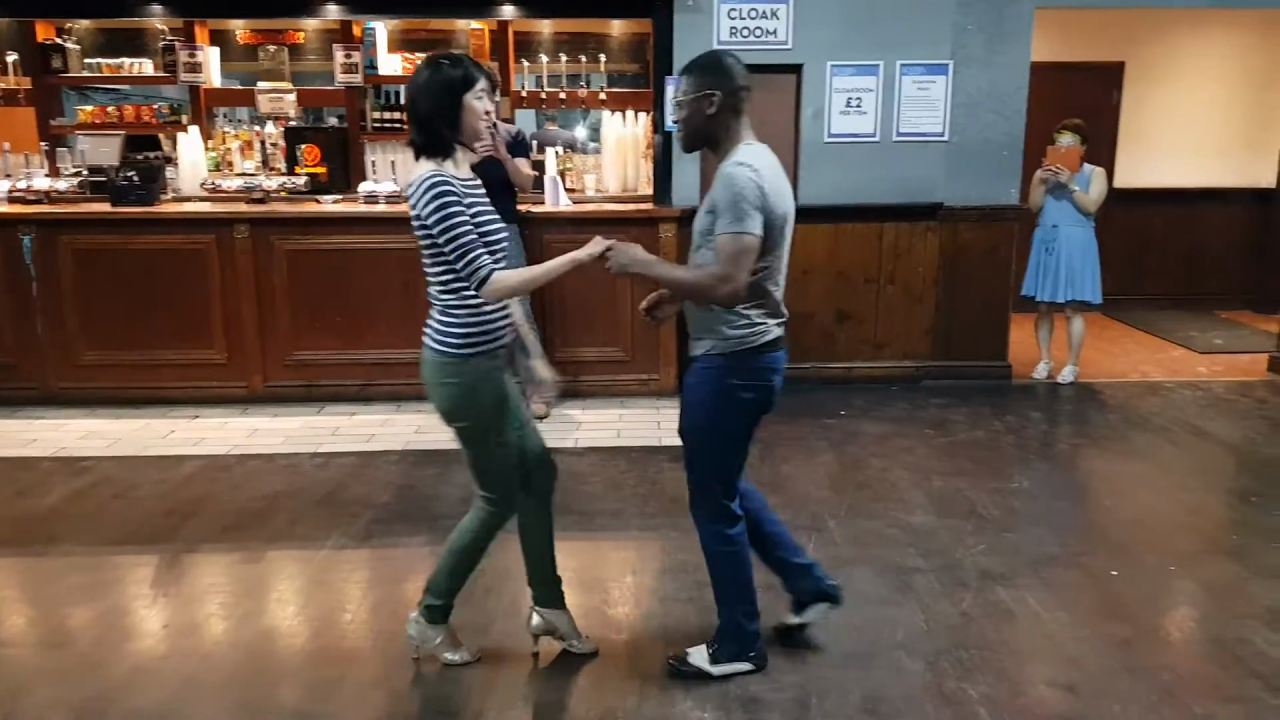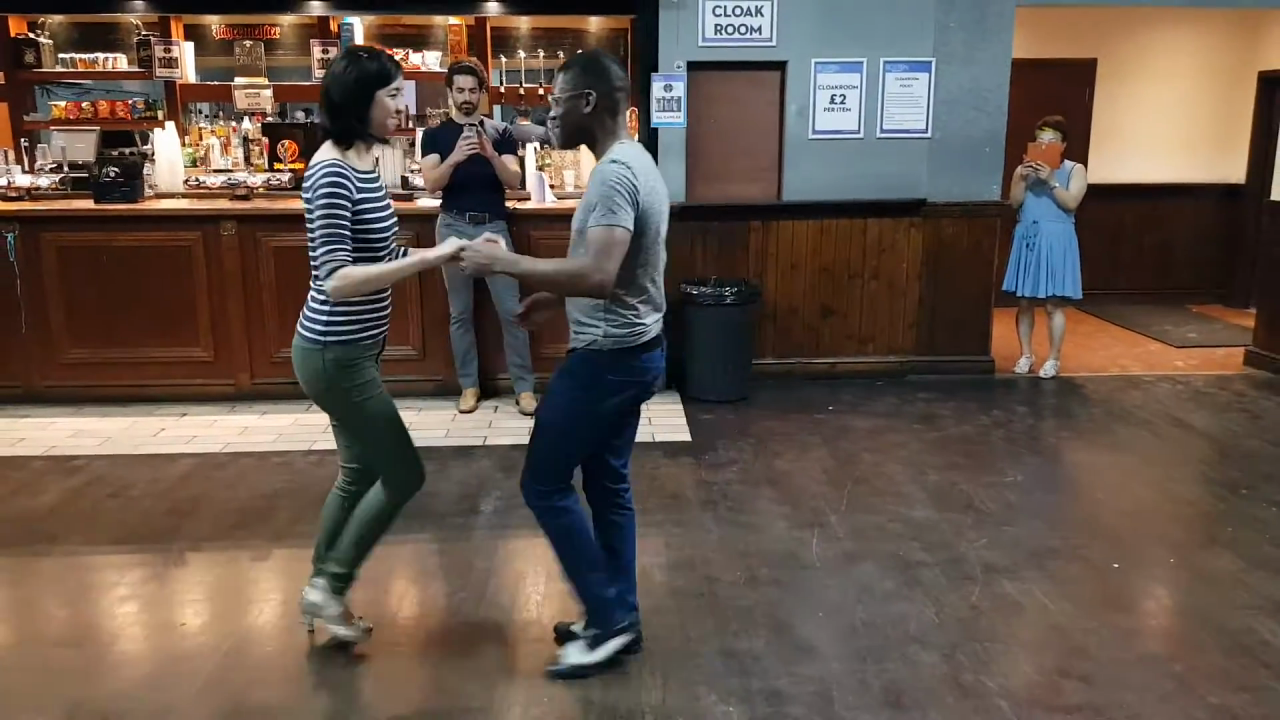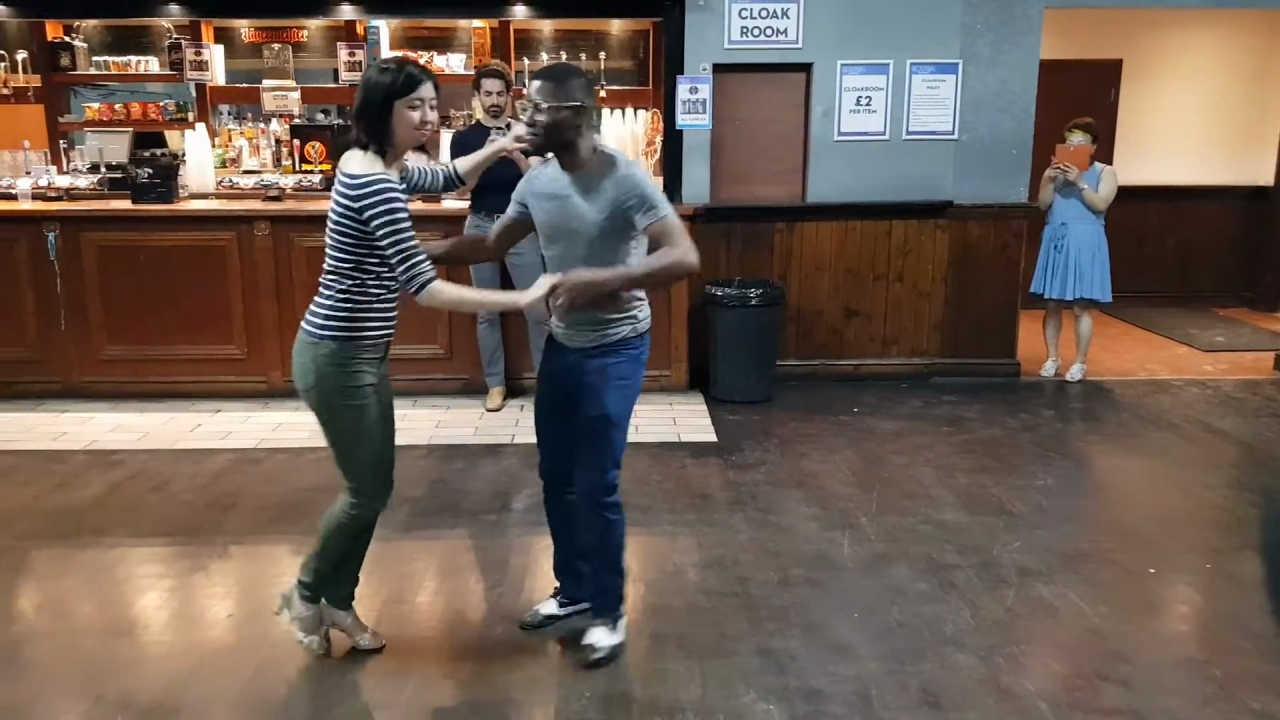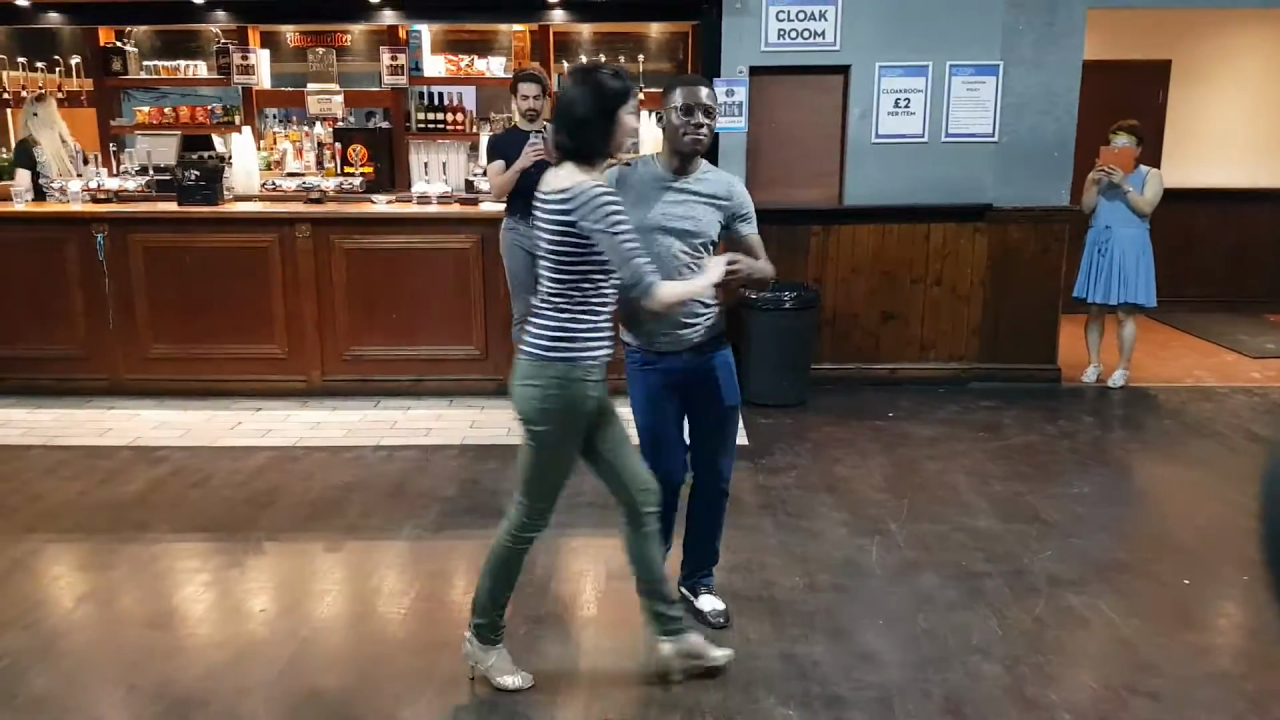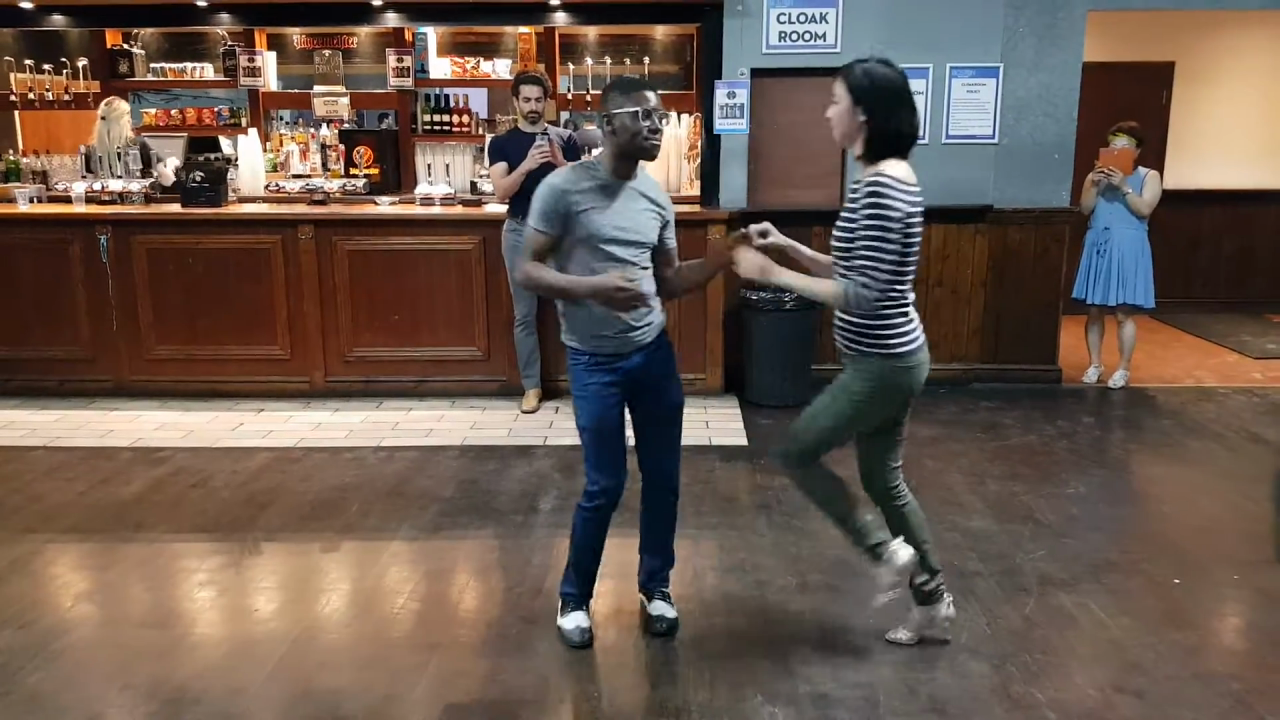
dt=0.7s
person 1, frame 1
left shoulder: (463, 175)
right shoulder: (437, 185)
right elbow: (487, 284)
right wrist: (579, 257)
left hip: (483, 358)
right hip: (464, 364)
left knee: (536, 473)
right knee: (499, 496)
left ankle: (548, 606)
right ankle: (429, 619)
person 1, frame 2
left shoulder: (364, 168)
right shoulder: (332, 172)
left elbow: (385, 256)
right elbow: (336, 280)
left wrist: (459, 250)
right wrist: (426, 258)
left hip: (351, 348)
right hip: (335, 352)
left knee: (361, 473)
right knee: (403, 474)
left ankle: (326, 591)
right ankle: (330, 585)
person 1, frame 3
left shoulder: (384, 171)
right shoulder: (371, 181)
left elbow: (448, 178)
right elbow: (423, 288)
left wrist: (497, 148)
right wrist: (517, 301)
left hip: (363, 354)
right hip: (334, 355)
left knee: (377, 489)
right knee: (364, 492)
left ankle: (337, 603)
right ankle: (305, 594)
person 1, frame 4
left shoulder: (560, 182)
right shoulder: (592, 194)
right elbow: (649, 293)
right wrist: (710, 278)
left hip: (575, 374)
right hip: (561, 376)
left knee: (641, 498)
right knee: (532, 515)
left ankle: (674, 636)
right ankle: (484, 639)
person 1, frame 5
left shoulder: (879, 187)
right shoulder: (885, 178)
left elbow: (869, 293)
left wrist: (774, 272)
right wrist: (786, 244)
left hip: (879, 364)
right hip: (898, 357)
left knee: (795, 454)
right knee: (884, 479)
left ankle: (885, 552)
right ankle: (931, 601)
person 2, frame 1
left shoulder: (740, 175)
right shoulder: (755, 164)
left elbow: (727, 284)
left wrist: (647, 265)
right wrist: (677, 292)
left hip: (731, 362)
right hip: (748, 356)
left knee: (712, 503)
right knee: (724, 489)
left ankle: (738, 644)
right ankle: (810, 584)
person 2, frame 2
left shoulder: (615, 174)
right shoulder: (634, 164)
left elbow: (596, 276)
left wrist: (505, 263)
right wrist: (554, 296)
left hip: (607, 359)
right hip: (631, 353)
left knee: (545, 483)
right knee: (607, 485)
left ankle: (605, 621)
right ankle: (614, 618)
person 2, frame 3
left shoulder: (626, 179)
right shoulder: (536, 180)
left elbow: (685, 257)
right elbow: (493, 243)
left wrist: (605, 278)
right wrist: (424, 251)
left hip: (613, 351)
right hip: (559, 349)
left knee: (596, 484)
right knee: (555, 478)
left ankle: (607, 612)
right ankle: (573, 590)
person 2, frame 4
left shoulder: (726, 189)
right shoulder: (625, 181)
left elbow: (761, 266)
left wrist: (738, 268)
left hip: (710, 349)
right hip: (651, 354)
left knee: (715, 474)
right knee: (666, 471)
left ankle: (698, 580)
person 2, frame 5
left shoulder: (656, 196)
right shoulder: (563, 187)
left elbow: (670, 283)
right elbow: (527, 271)
left wrist: (724, 258)
right wrist: (594, 286)
left hip: (653, 353)
right hip: (593, 360)
left knee: (662, 477)
right knee: (603, 485)
left ankle: (656, 586)
right ankle: (574, 595)
person 3, frame 1
left shoulder: (513, 135)
left elbow: (526, 183)
left wrist: (504, 157)
left hip: (505, 231)
left knee: (521, 313)
left ankle: (534, 388)
person 3, frame 2
left shoulder: (500, 132)
right shoulder: (435, 135)
left elbow: (514, 180)
right elbow: (430, 183)
left wrist: (491, 154)
right wrist: (455, 157)
left hip: (493, 228)
right hip: (454, 227)
left knee: (511, 310)
right knee: (460, 312)
left ankle: (524, 387)
right ankle: (469, 386)
person 3, frame 3
left shoulder: (526, 133)
right shoulder: (464, 138)
left wrist: (517, 157)
right hip: (481, 228)
left knee: (536, 310)
right knee: (487, 312)
right ankle: (495, 385)
person 3, frame 4
right shoulder: (499, 142)
right elbow: (497, 190)
left wrist: (550, 162)
right wrist: (521, 163)
right hip: (516, 230)
right knee: (522, 312)
person 3, frame 5
left shoulder: (565, 139)
right shoulder: (501, 143)
right elbow: (501, 191)
left wrist: (560, 162)
right wrist: (526, 165)
right hip: (519, 232)
right knee: (524, 315)
right ankle: (531, 385)
person 4, frame 1
left shoulder: (1095, 173)
right shoulder: (1042, 172)
left elbow: (1091, 207)
right elbow: (1033, 206)
left wrist: (1071, 185)
right wrist: (1042, 183)
left hip: (1075, 244)
right hip: (1046, 242)
left knee: (1073, 309)
right knee: (1043, 306)
left ankle: (1072, 364)
right ankle: (1044, 360)
person 4, frame 2
left shoulder: (1075, 170)
right shoulder: (1024, 168)
left elbow: (1071, 203)
right elbow: (1014, 202)
left wrist: (1051, 181)
right wrist: (1023, 179)
left hip: (1056, 240)
right hip: (1027, 238)
left knee: (1054, 304)
right knee: (1025, 302)
left ankle: (1054, 359)
right ankle: (1026, 355)
person 4, frame 3
left shoulder: (1105, 172)
right shoulder: (1054, 170)
left elbow: (1101, 205)
right elbow: (1043, 204)
left wrist: (1080, 183)
right wrist: (1051, 181)
left hip: (1085, 242)
right hip: (1056, 240)
left knee: (1082, 308)
right knee: (1052, 305)
left ankle: (1080, 362)
right ankle: (1052, 358)
person 4, frame 4
left shoulder: (1150, 175)
right shoulder: (1098, 173)
left elbow: (1146, 208)
right elbow: (1086, 207)
left wrist: (1125, 185)
right wrist: (1095, 183)
left hip: (1129, 246)
right hip: (1099, 244)
left knee: (1125, 313)
right knee: (1095, 309)
left ankle: (1123, 368)
right ankle: (1094, 363)
person 4, frame 5
left shoulder: (1149, 176)
right shoulder: (1096, 175)
left elbow: (1145, 209)
right elbow: (1085, 209)
left wrist: (1124, 187)
right wrist: (1094, 185)
left hip: (1128, 247)
right hip: (1098, 245)
left knee: (1124, 314)
right knee: (1094, 310)
left ankle: (1124, 369)
right ankle: (1095, 364)
